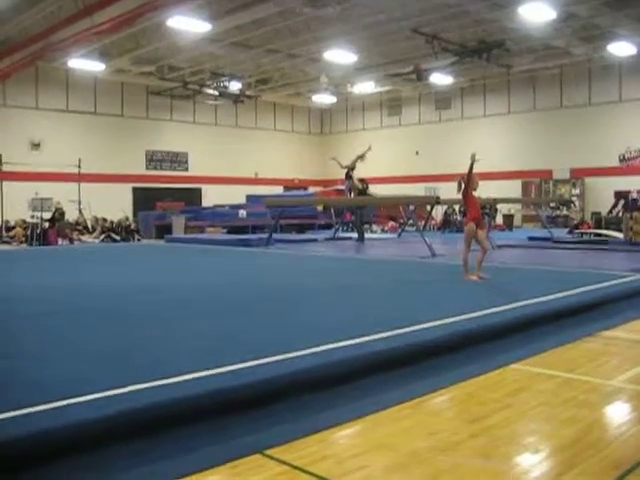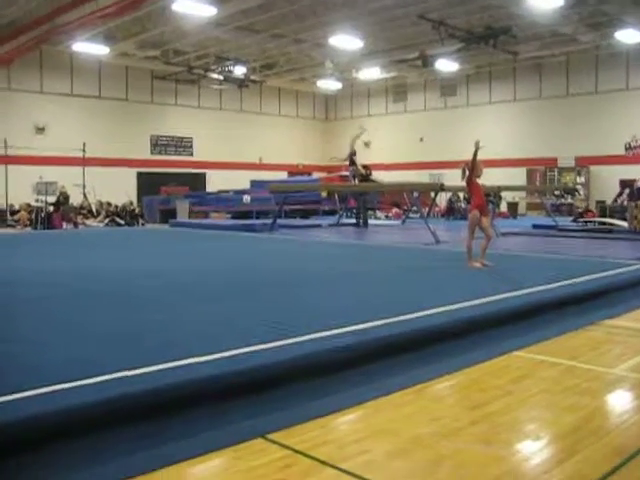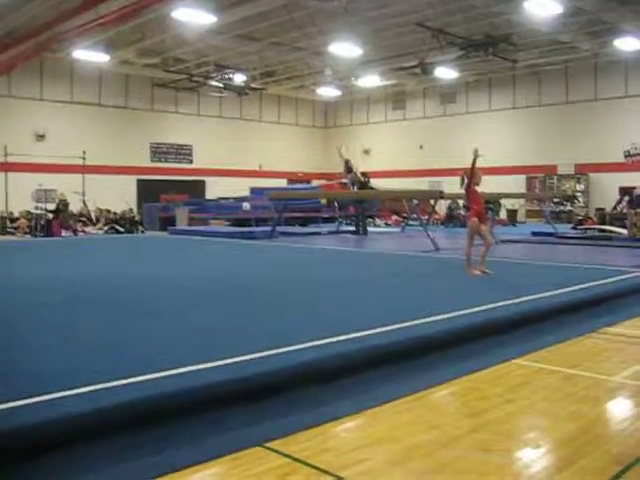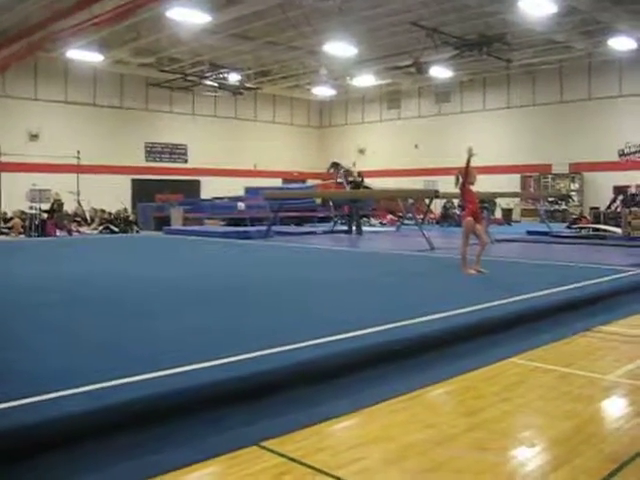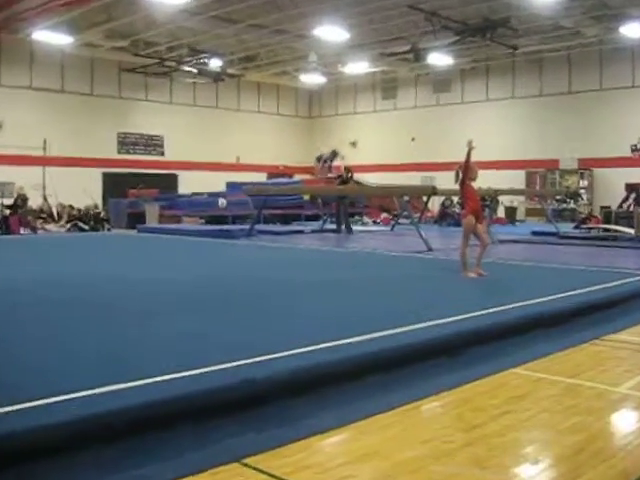
dt=0.3s
person 1, frame 1
left shoulder: (473, 196)
right shoulder: (466, 193)
left elbow: (478, 212)
right elbow: (468, 177)
left wrist: (483, 226)
right wrist: (472, 162)
left hip: (477, 224)
right hip: (470, 223)
left knee: (485, 247)
right knee: (467, 249)
left ankle: (478, 271)
right ankle: (467, 274)
person 1, frame 2
left shoulder: (477, 184)
right shoulder: (470, 181)
left elbow: (482, 199)
right elbow: (472, 164)
left wrist: (487, 214)
right wrist: (476, 150)
left hip: (481, 211)
right hip: (474, 210)
left knee: (489, 235)
right knee: (471, 236)
left ankle: (481, 258)
right ankle: (470, 261)
person 1, frame 3
left shoulder: (476, 191)
right shoulder: (468, 188)
left elbow: (482, 207)
right elbow: (471, 171)
left wrist: (486, 221)
right wrist: (474, 158)
left hip: (479, 218)
right hip: (473, 218)
left knee: (489, 242)
right knee: (470, 244)
left ankle: (481, 266)
right ankle: (470, 268)
person 1, frame 4
left shoulder: (470, 190)
right shoulder: (463, 187)
left elbow: (476, 207)
right elbow: (466, 170)
left wrist: (481, 220)
right wrist: (469, 157)
left hip: (474, 218)
right hip: (468, 217)
left knee: (484, 241)
right knee: (465, 243)
left ankle: (476, 265)
right ankle: (465, 267)
person 1, frame 5
left shoulder: (471, 187)
right shoulder: (463, 184)
left elbow: (477, 205)
right elbow: (465, 166)
left wrist: (482, 220)
right wrist: (469, 150)
left hip: (475, 217)
right hip: (468, 216)
left knee: (485, 242)
right knee: (465, 244)
left ankle: (477, 268)
right ankle: (465, 270)
